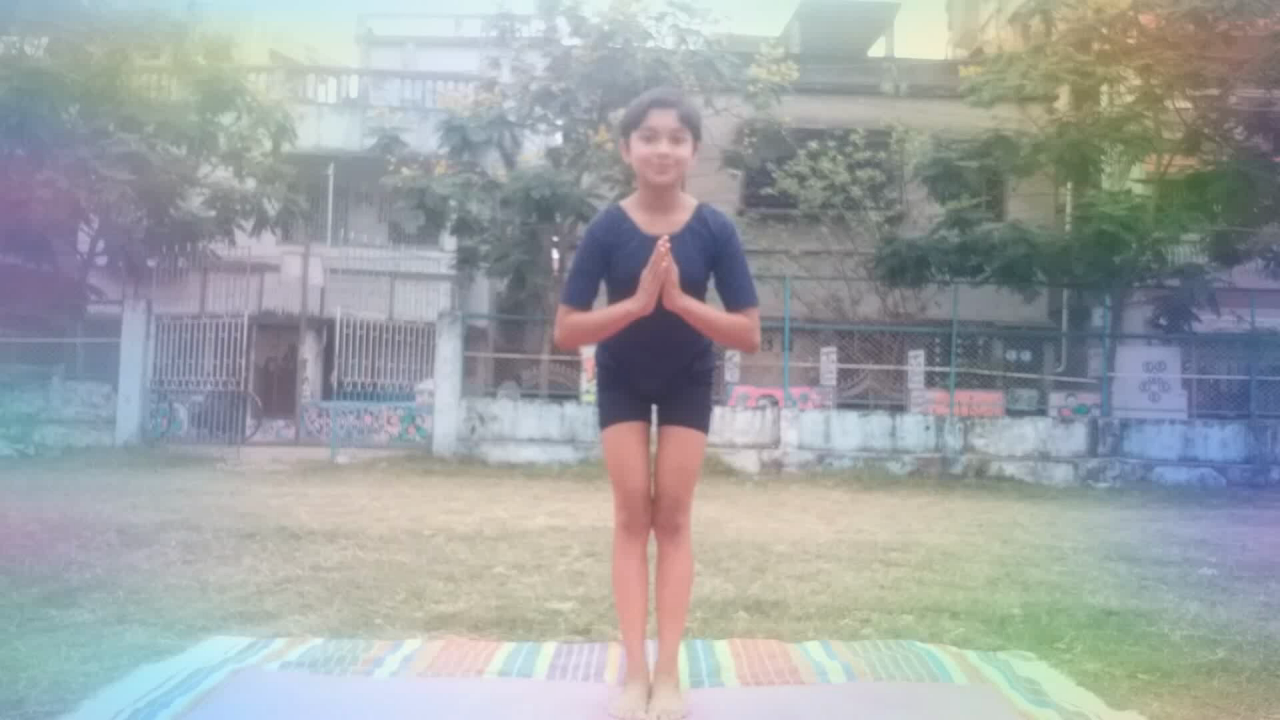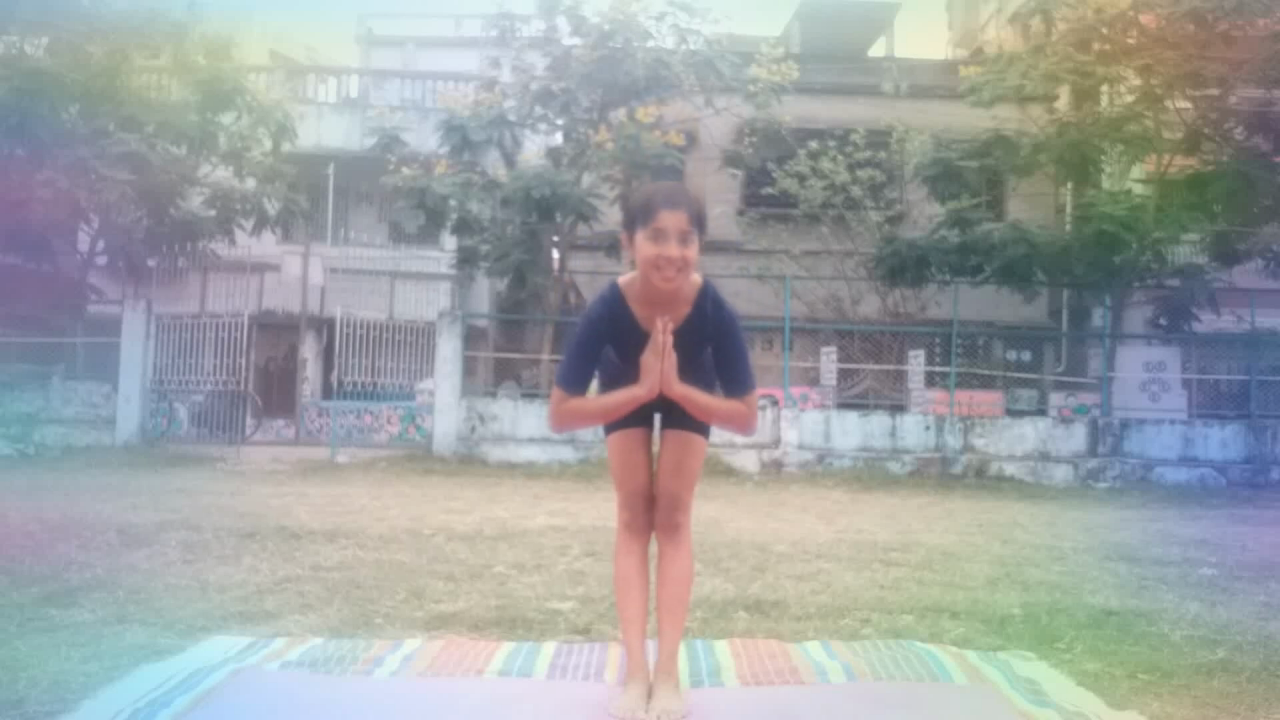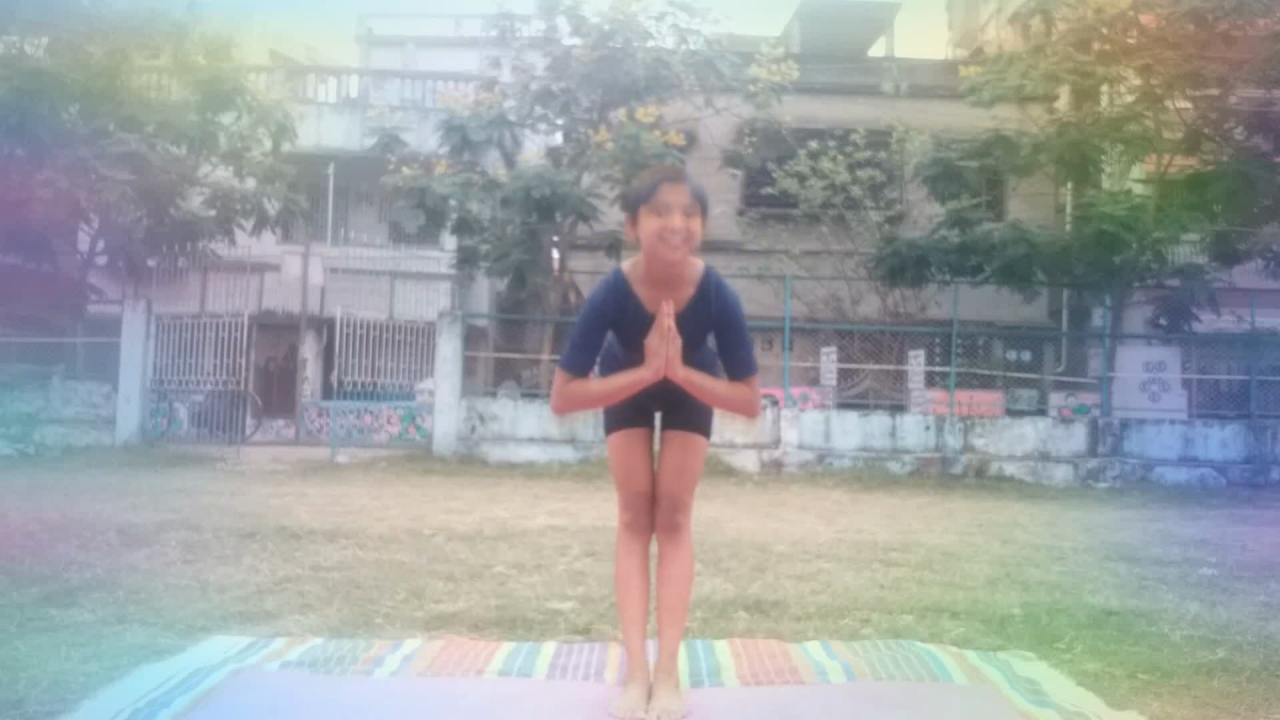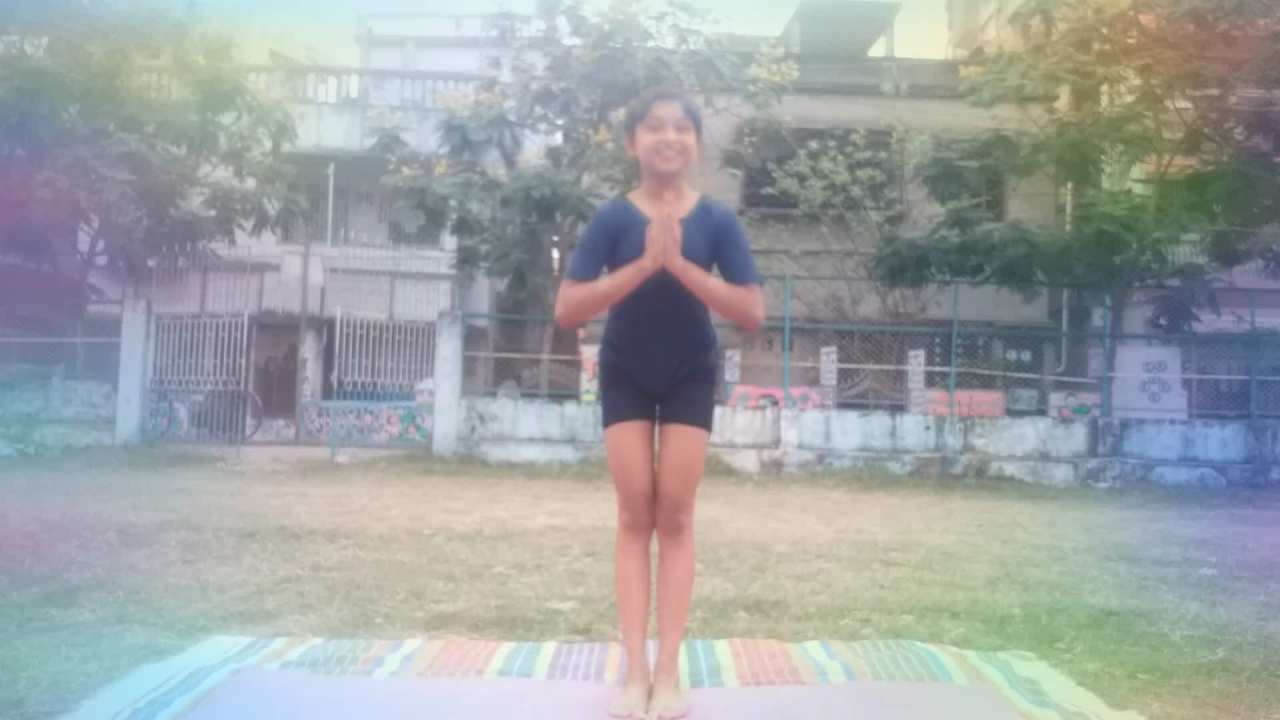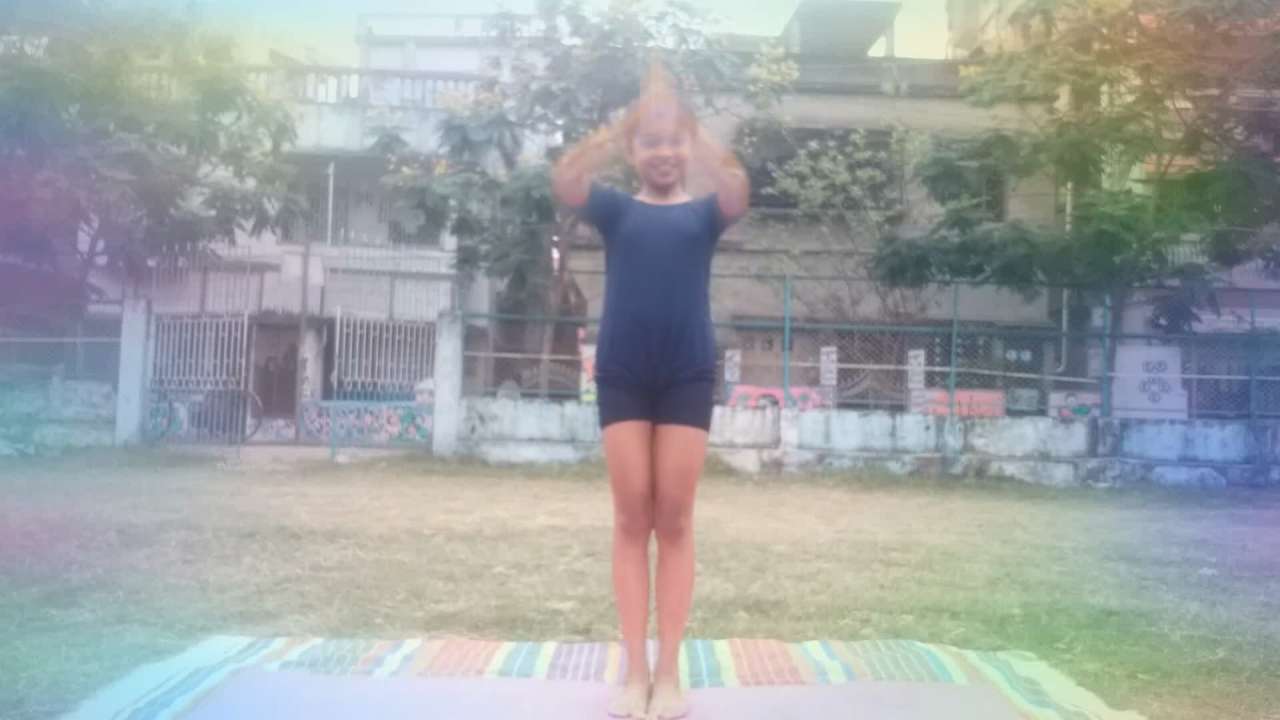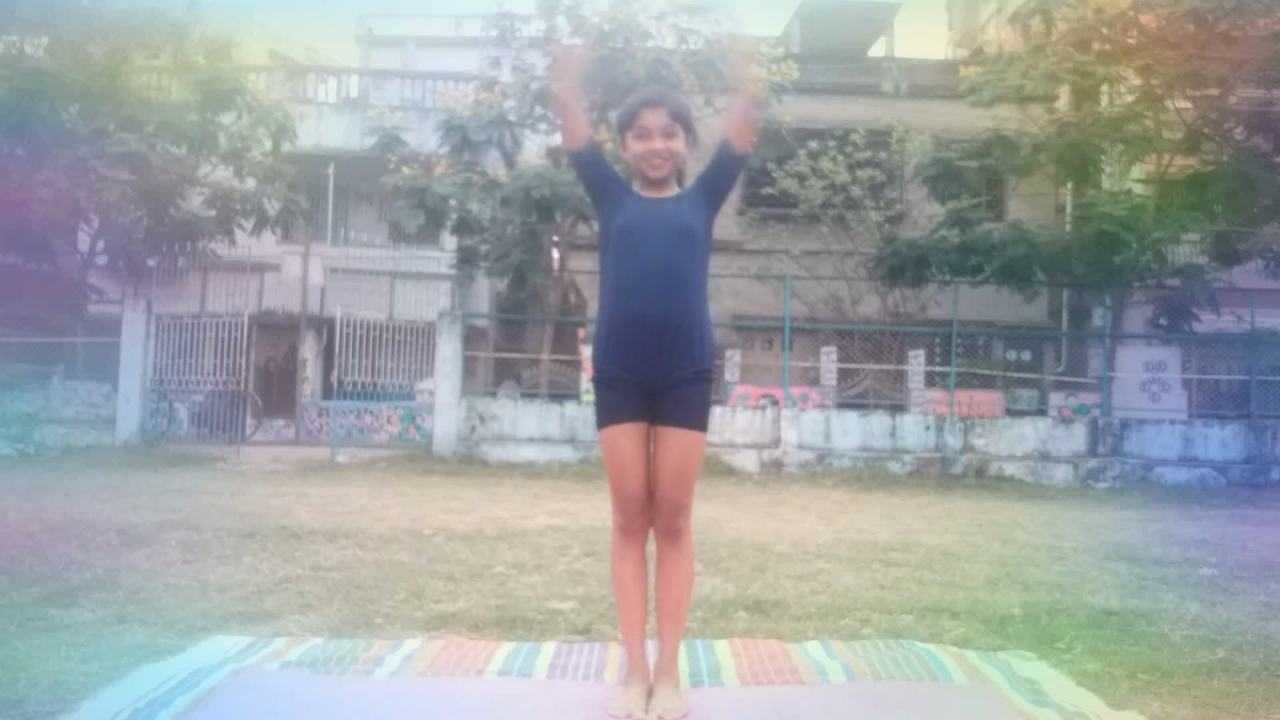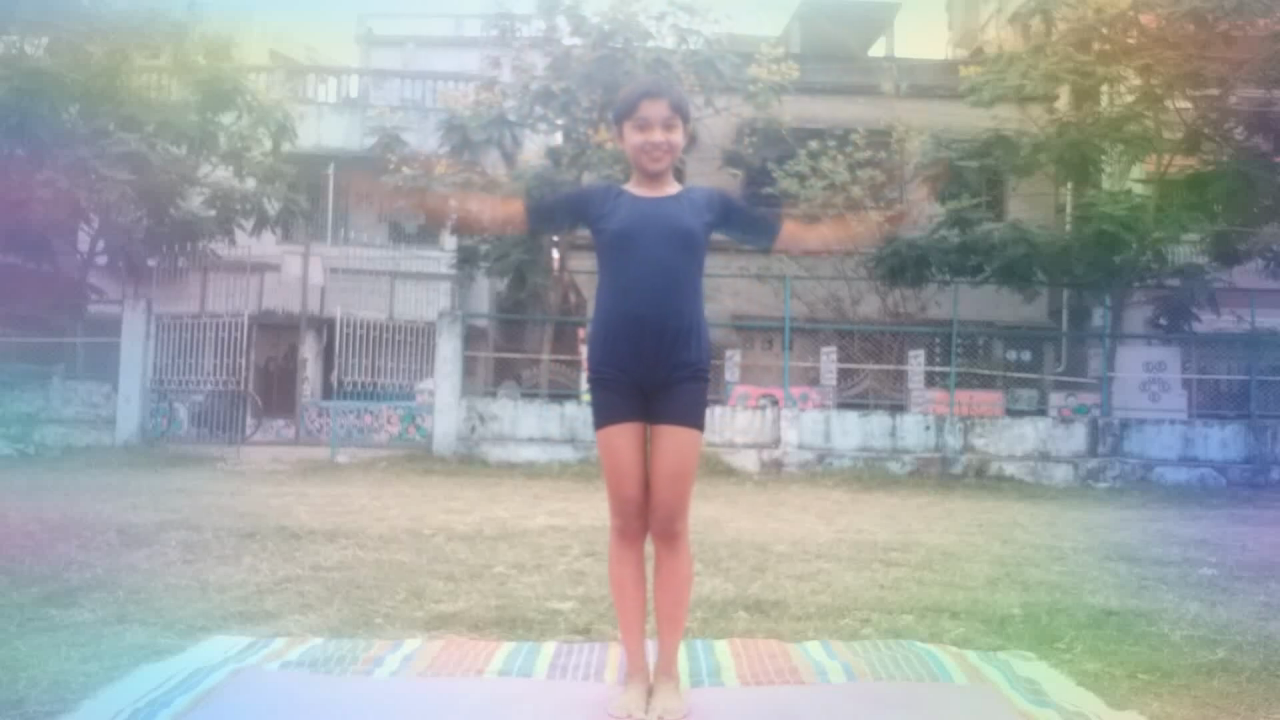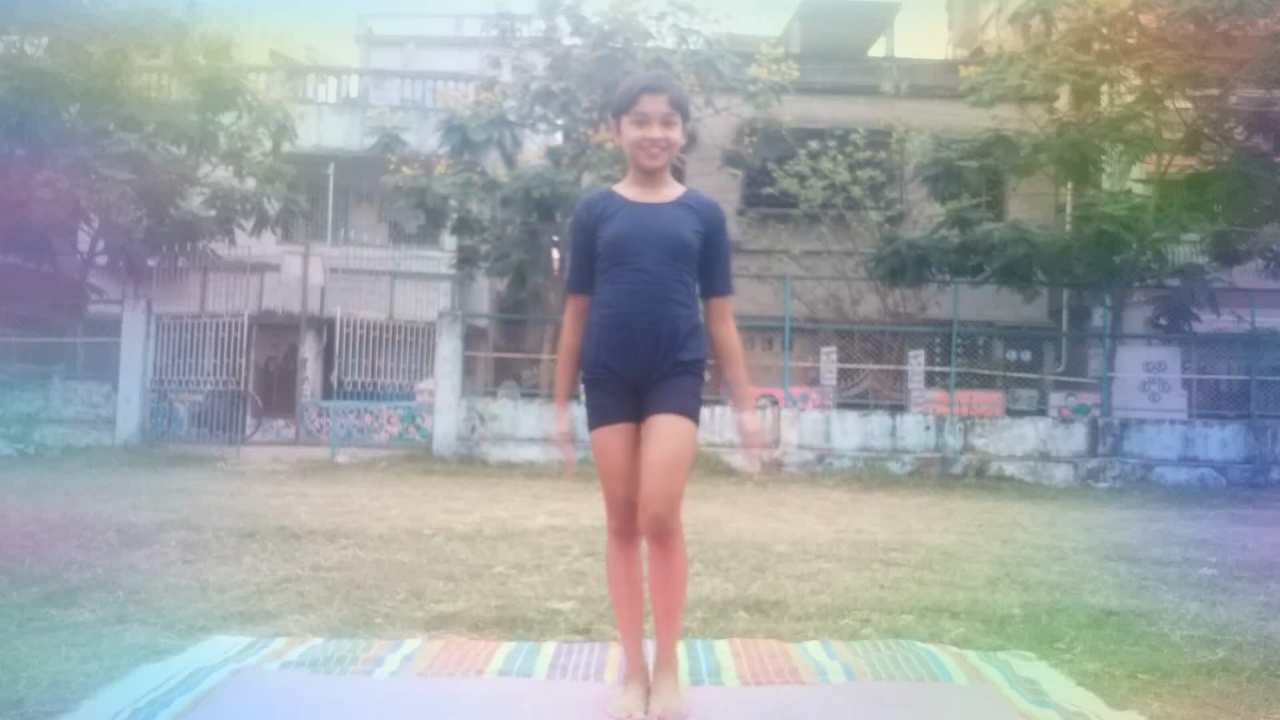
dt=0.3s
person 1, frame 1
left shoulder: (714, 230)
right shoulder: (607, 228)
left elbow: (751, 335)
right elbow: (564, 332)
left wrist: (678, 298)
right wrist: (638, 301)
left hip: (688, 384)
right hip: (621, 383)
left knee: (672, 516)
right knee: (631, 515)
right ankle: (633, 669)
person 1, frame 2
left shoulder: (714, 309)
right shoulder: (608, 307)
left elbow: (746, 417)
right elbow: (561, 414)
left wrist: (675, 385)
right wrist: (642, 387)
left hip: (691, 396)
right hip: (625, 396)
left knee: (672, 516)
right knee: (633, 516)
left ankle: (668, 673)
right ankle: (634, 672)
person 1, frame 3
left shoulder: (716, 294)
right shoulder: (612, 292)
left elbow: (749, 401)
right elbow: (562, 398)
left wrist: (678, 370)
right wrist: (646, 371)
left hip: (690, 393)
right hip: (628, 389)
left knee: (672, 517)
right knee: (635, 517)
left ankle: (667, 672)
right ankle: (634, 671)
person 1, frame 4
left shoulder: (717, 219)
right shoulder: (613, 217)
left elbow: (753, 312)
right elbow: (566, 309)
left wrist: (680, 262)
right wrist: (645, 262)
left hip: (690, 379)
right hip: (626, 378)
left knee: (674, 516)
right knee: (633, 515)
person 1, frame 5
left shoulder: (704, 212)
right shoulder: (617, 211)
left elbow: (736, 191)
right elbow: (565, 186)
left wrist: (686, 123)
right wrist: (621, 126)
left hip: (688, 375)
right hip: (621, 375)
left knee: (674, 520)
right knee: (632, 518)
person 1, frame 6
left shoulder: (702, 200)
right shoulder: (611, 197)
left elbow: (743, 124)
right elbow: (570, 112)
left hip: (686, 374)
right hip: (618, 373)
left knee: (672, 520)
right knee: (629, 520)
person 1, frame 7
left shoulder: (708, 203)
right shoulder: (598, 201)
left elbow: (790, 236)
right elbow: (508, 216)
left wrist: (874, 226)
right wrist: (435, 202)
left hip: (682, 374)
right hip: (614, 374)
left knee: (669, 524)
right knee: (627, 522)
person 1, frame 8
left shoulder: (703, 213)
right shoulder: (594, 209)
left elbow: (720, 315)
right elbow: (575, 311)
left wrist: (744, 406)
right wrist: (561, 405)
left hip: (675, 373)
right hip: (609, 377)
left knee: (661, 519)
right knee: (622, 523)
